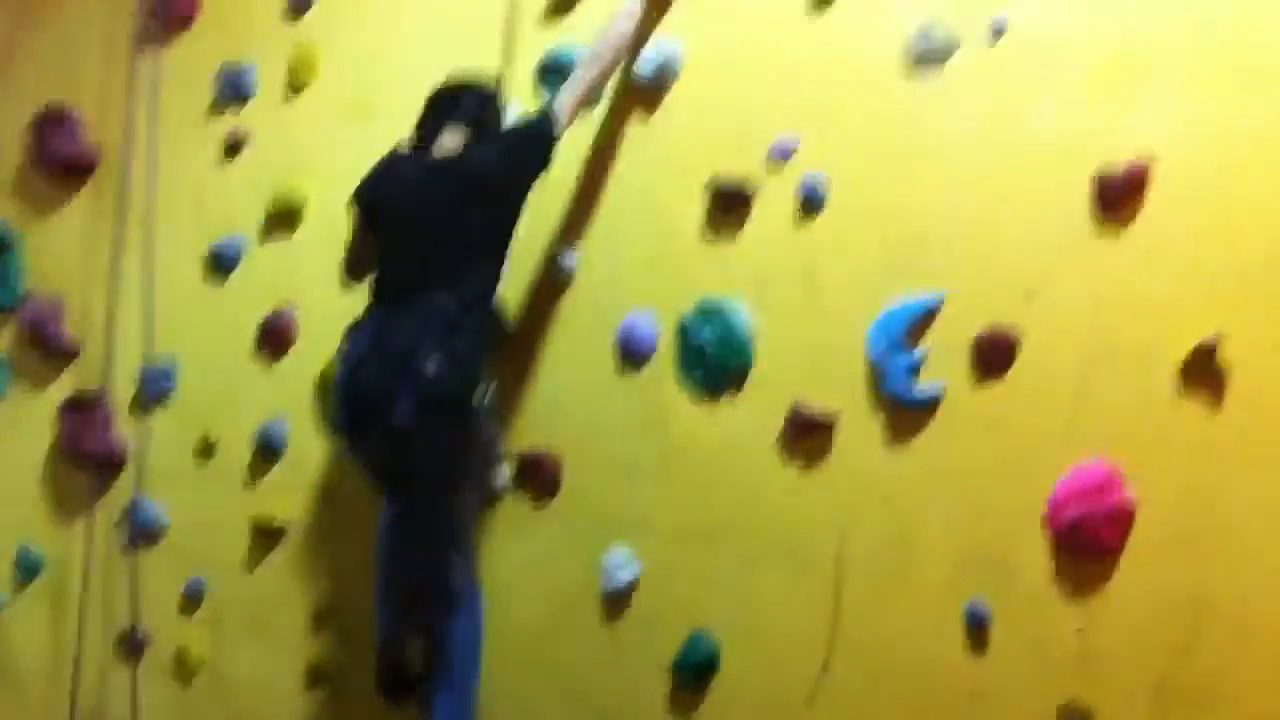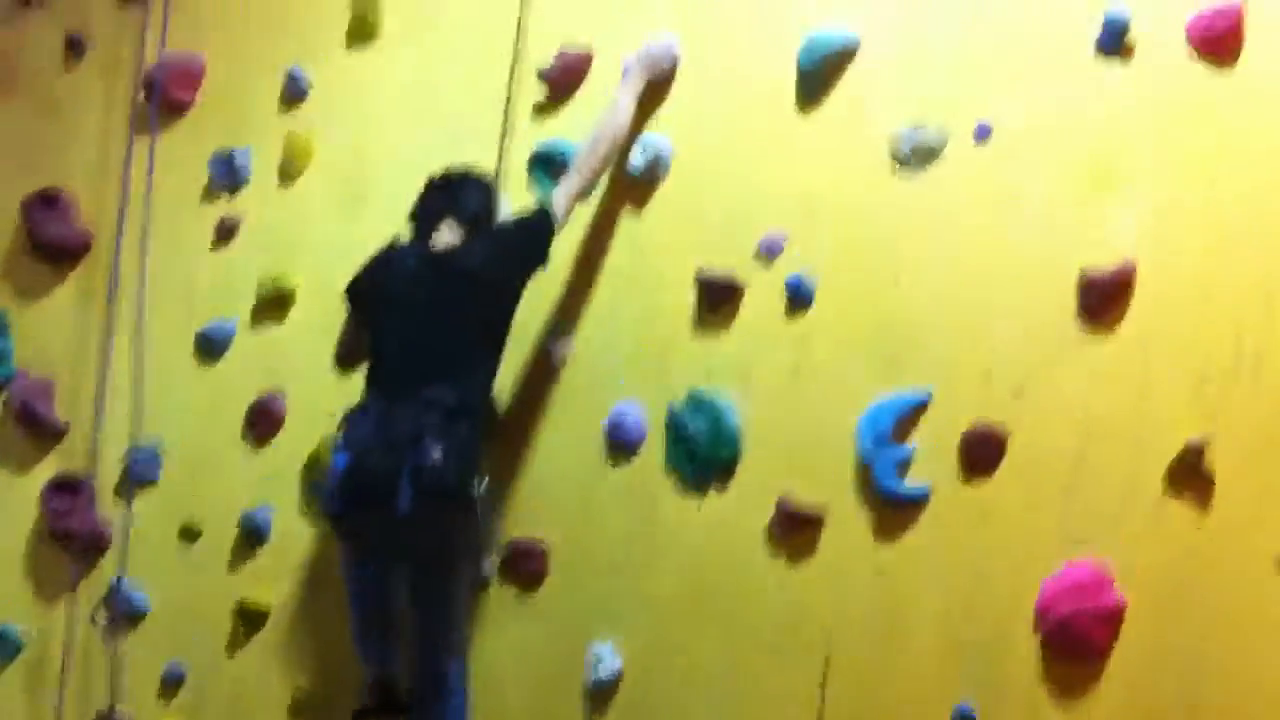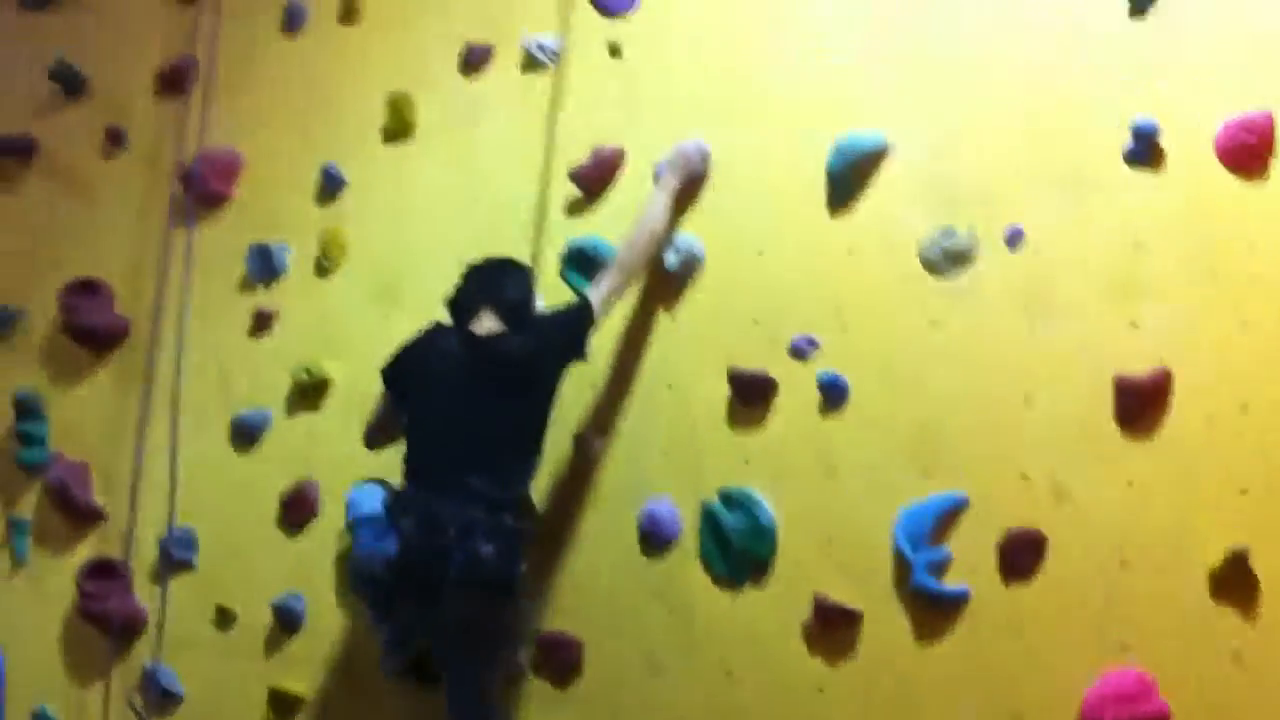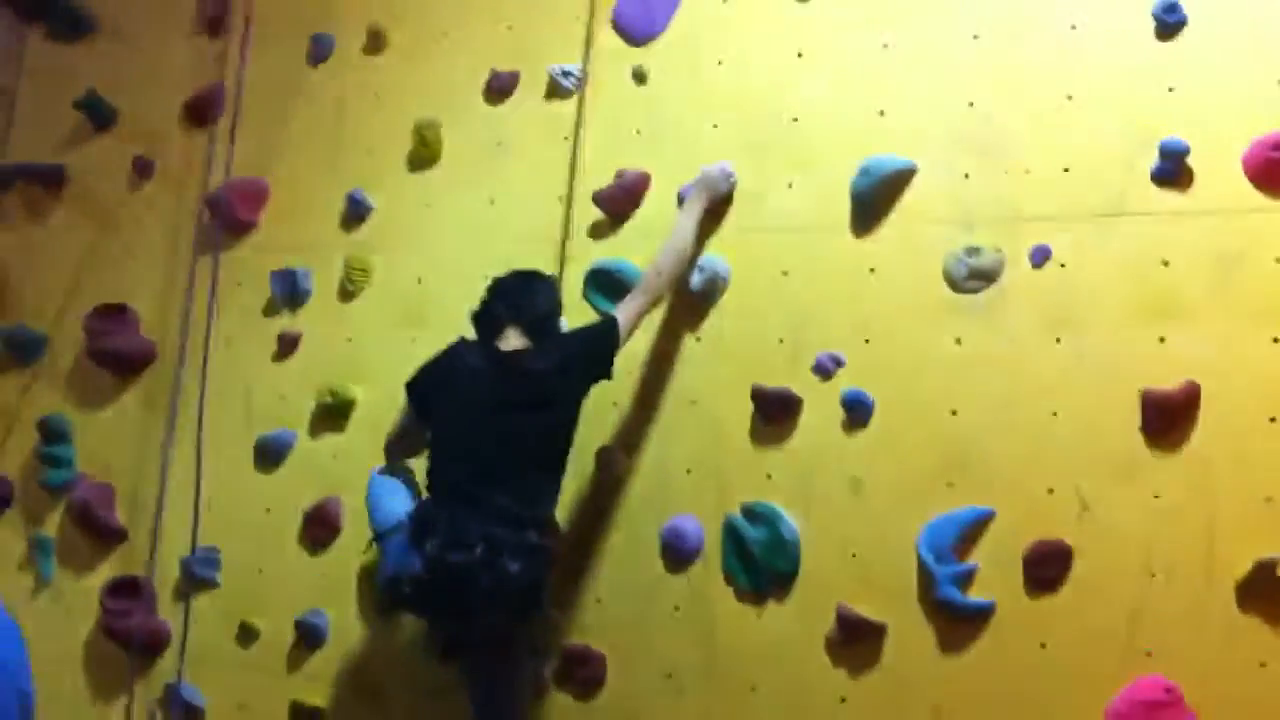
dt=0.2s
person 1, frame 1
left shoulder: (392, 175)
right shoulder: (505, 160)
left elbow: (354, 267)
right elbow: (593, 70)
left hip: (367, 379)
right hip: (442, 392)
left knee: (407, 510)
right knee: (450, 570)
left ankle: (392, 659)
person 1, frame 2
left shoulder: (387, 267)
right shoulder: (502, 253)
left elbow: (347, 356)
right elbow: (588, 168)
right wrist: (634, 79)
left hip: (365, 467)
right hip: (440, 481)
left knee: (369, 555)
right knee: (439, 659)
person 1, frame 3
left shoulder: (426, 351)
right shoulder: (543, 344)
left elbow: (375, 437)
right elbow: (627, 267)
right wrist: (672, 181)
left hip: (402, 555)
right hip: (486, 568)
left knee: (364, 498)
left ankle: (409, 649)
person 1, frame 4
left shoulder: (451, 365)
right shoulder: (568, 363)
left elbow: (395, 451)
right elbow: (653, 288)
right wrist: (698, 203)
left hip: (425, 571)
right hip: (509, 583)
left knee: (386, 484)
left ankle: (449, 628)
